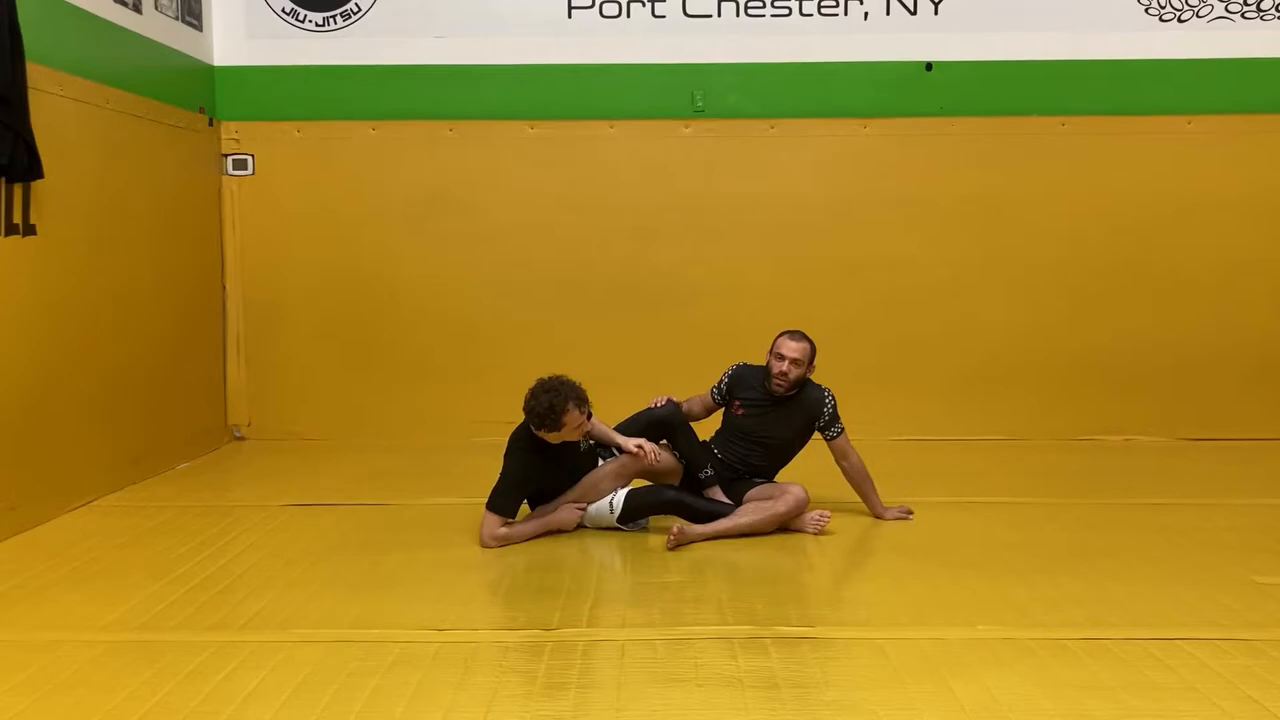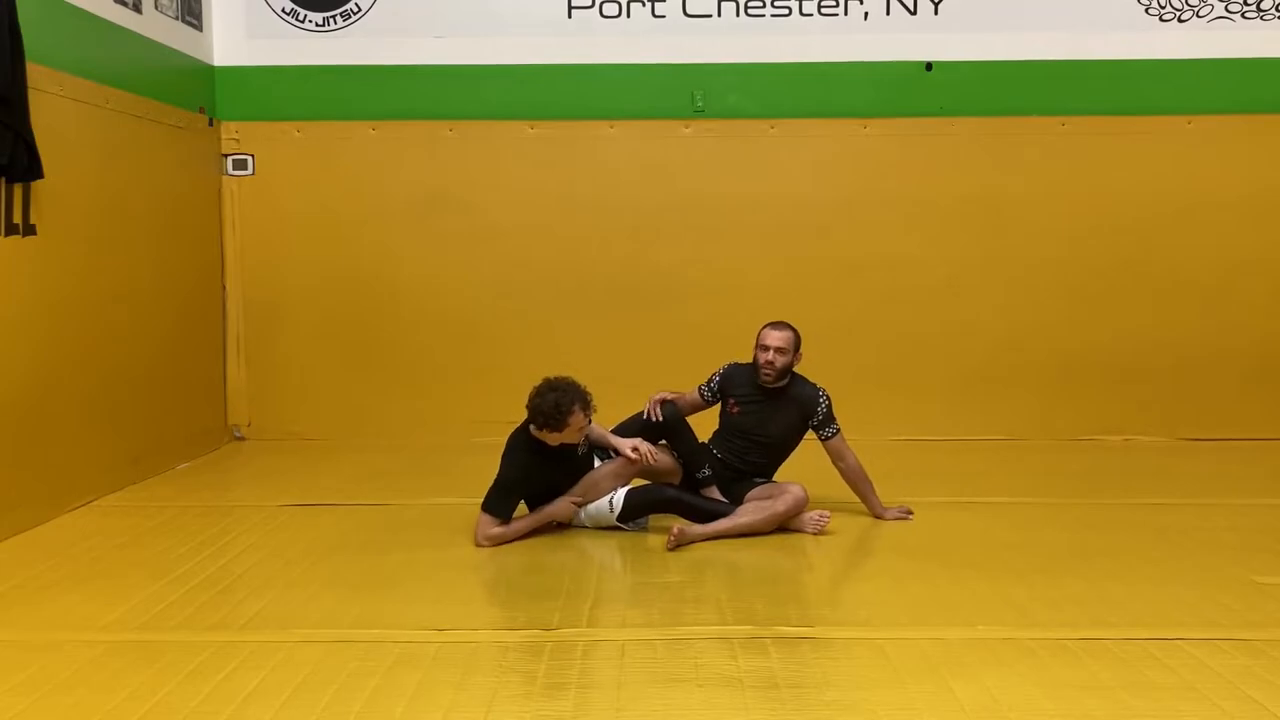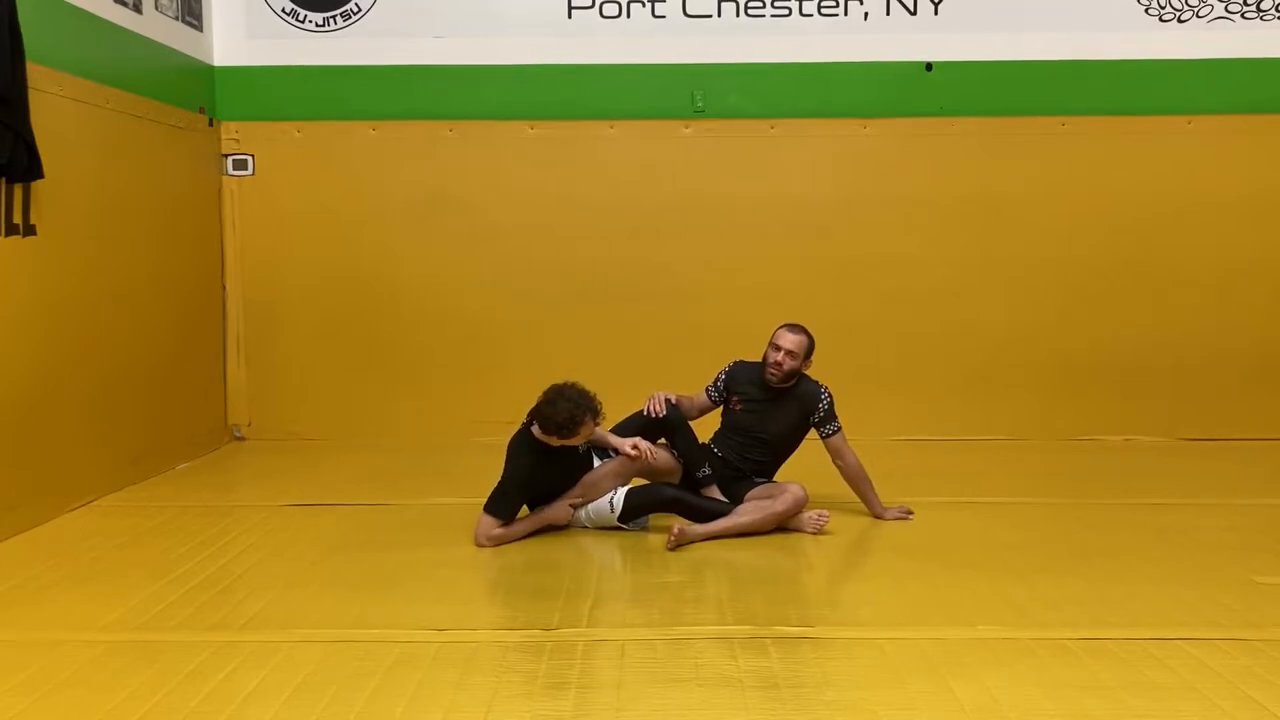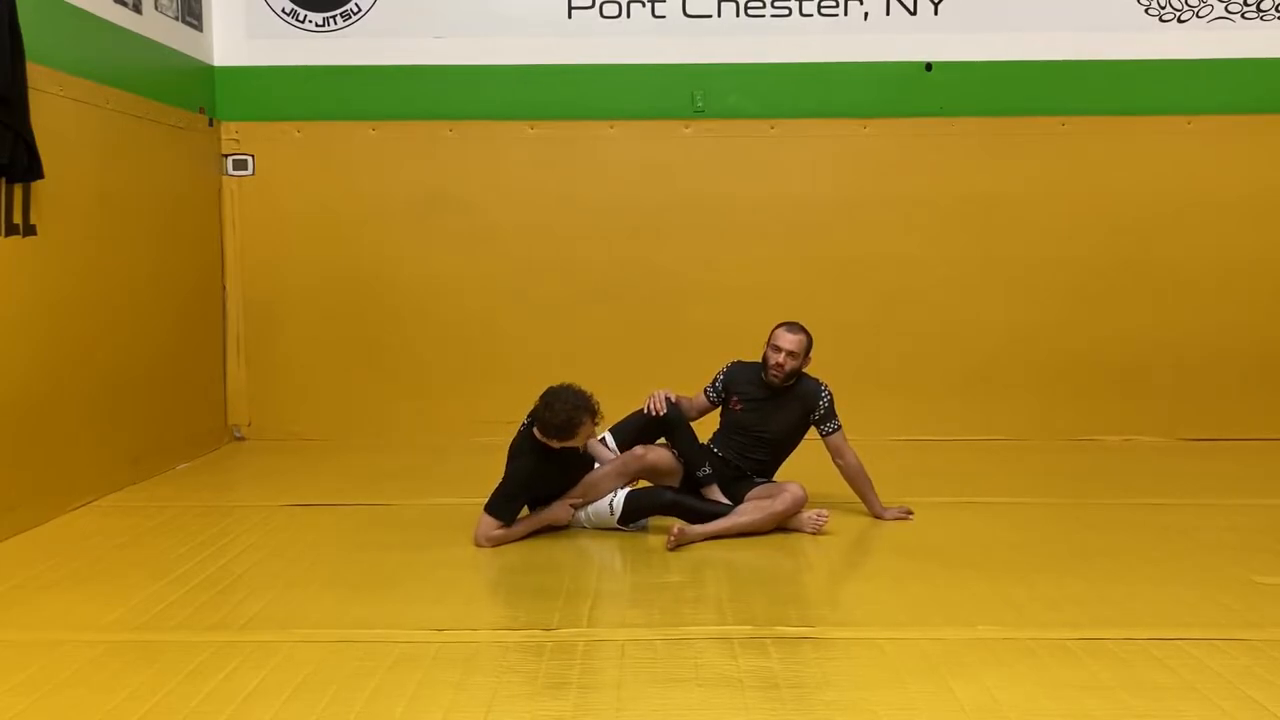
dt=1s
person 1, frame 1
left shoulder: (818, 401)
right shoulder: (740, 376)
left elbow: (846, 459)
right elbow: (703, 406)
left wrist: (878, 509)
right wrist: (676, 407)
left hip: (749, 487)
left knee: (797, 497)
left ankle: (699, 531)
person 1, frame 2
left shoulder: (810, 398)
right shoulder: (732, 375)
left elbow: (842, 458)
right elbow: (690, 404)
left wrist: (877, 509)
right wrist: (669, 399)
left hip: (749, 487)
right hip: (705, 469)
left knee: (796, 496)
left ankle: (697, 532)
person 1, frame 3
left shoulder: (814, 397)
right shoulder: (738, 373)
left elbow: (842, 458)
right elbow: (694, 408)
left wrist: (878, 509)
right wrist: (671, 400)
left hip: (749, 486)
right hip: (707, 466)
left knee: (795, 496)
left ankle: (697, 531)
person 1, frame 4
left shoulder: (814, 395)
right shoulder: (736, 373)
left elbow: (842, 456)
right elbow: (693, 410)
left wrist: (878, 509)
right wrist: (671, 400)
left hip: (750, 486)
left knee: (795, 495)
left ankle: (697, 531)
person 2, frame 1
left shoulder: (570, 412)
right shoulder: (523, 462)
right elbow: (490, 535)
left wrist: (621, 439)
right wrist: (555, 520)
left hip: (596, 461)
right hip: (578, 505)
left knee: (668, 416)
right knee: (668, 496)
person 2, frame 2
left shoulder: (565, 417)
right shoulder: (520, 464)
right elbow: (484, 535)
left wrist: (617, 442)
right wrist: (549, 512)
left hip: (593, 461)
right hip: (574, 505)
right knee: (666, 494)
person 2, frame 3
left shoulder: (552, 412)
right shoulder: (525, 466)
right elbow: (484, 535)
left wrist: (615, 440)
right wrist: (547, 515)
left hip: (591, 459)
right hip: (575, 505)
left knee: (669, 417)
right knee: (665, 495)
left ankle: (711, 492)
person 2, frame 4
left shoulder: (553, 414)
right shoulder: (526, 467)
right elbow: (484, 536)
left wrist: (610, 460)
right wrist: (547, 515)
left hip: (590, 464)
right hip: (574, 505)
left knee: (667, 415)
right knee: (665, 498)
left ankle: (709, 492)
